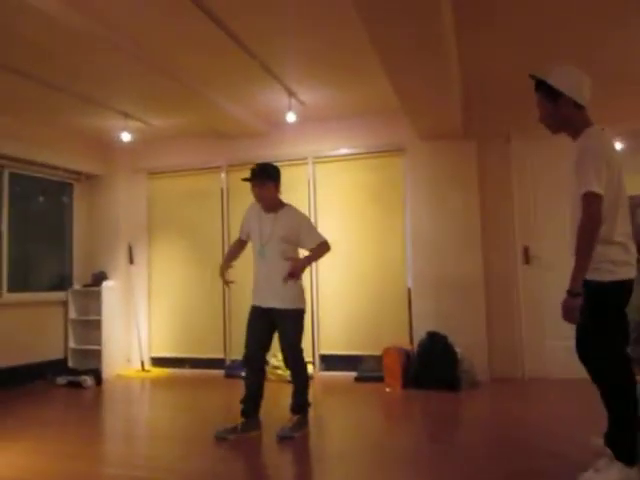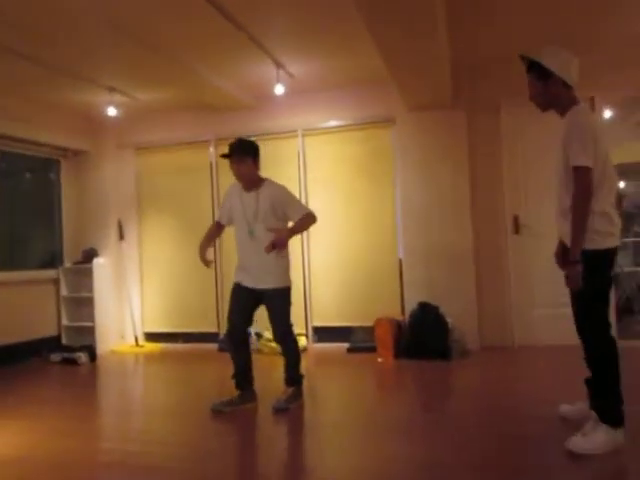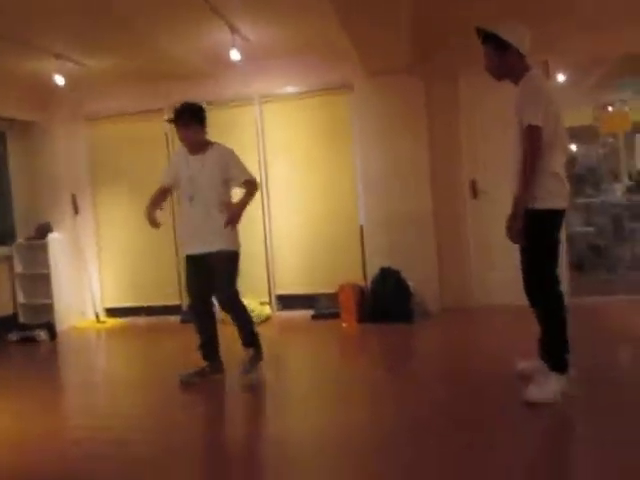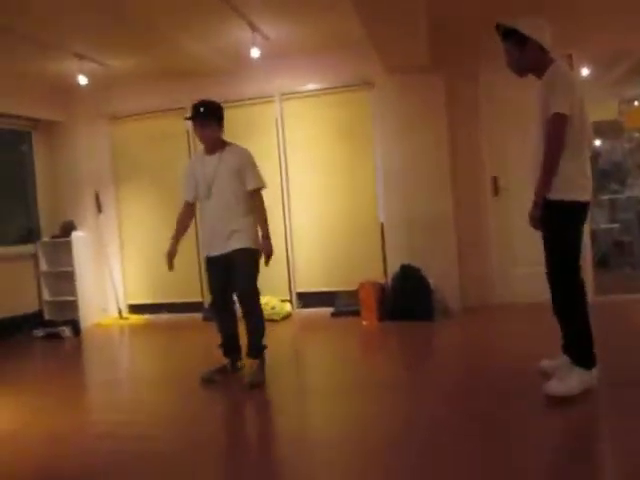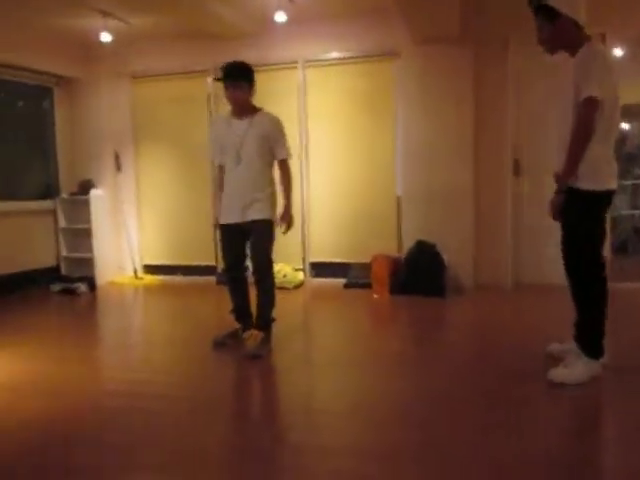
dt=0.3s
person 1, frame 1
left shoulder: (591, 146)
right shoulder: (592, 142)
left elbow: (592, 219)
left wrist: (573, 288)
left hip: (606, 273)
right hip: (602, 272)
right knee: (595, 354)
person 1, frame 2
left shoulder: (577, 121)
right shoulder: (576, 120)
left elbow: (583, 193)
left wrist: (575, 254)
right wrist: (566, 243)
left hip: (593, 244)
right hip: (587, 242)
left knee: (594, 328)
right knee: (588, 327)
left ankle: (610, 423)
right ankle: (598, 402)
person 1, frame 3
left shoulder: (532, 87)
right shoulder: (530, 87)
left elbow: (532, 154)
left wrist: (520, 212)
right wrist: (518, 208)
left hip: (542, 204)
right hip: (539, 203)
left knee: (541, 284)
right knee: (538, 282)
left ankle: (558, 370)
right ankle: (550, 358)
person 1, frame 4
left shoulder: (557, 77)
right shoulder: (553, 80)
left elbow: (555, 142)
left wrist: (538, 199)
right wrist: (544, 198)
left hip: (564, 196)
right hip: (563, 196)
left knee: (564, 279)
right knee: (561, 278)
left ankle: (583, 364)
right ankle: (574, 354)
person 1, frame 5
left shoulder: (593, 57)
right shoulder: (583, 61)
left elbow: (585, 126)
left wrist: (562, 185)
right wrist: (564, 181)
left hip: (589, 184)
right hip: (583, 183)
left knee: (586, 267)
right knee: (577, 265)
left ankle: (590, 354)
right ankle: (583, 342)
person 2, frame 1
left shoulder: (294, 217)
right shoulder: (253, 212)
left elbow: (323, 246)
right elbow: (242, 240)
left wrist: (303, 262)
right wrist: (226, 262)
left hip: (289, 301)
right hip: (261, 301)
left knee: (293, 359)
right knee: (252, 359)
left ankle: (299, 415)
right ankle: (250, 419)
person 2, frame 2
left shoulder: (276, 192)
right shoulder: (232, 194)
left elbow: (309, 217)
right elbow: (219, 224)
left wrist: (288, 233)
right wrist: (204, 244)
left hip: (275, 279)
right hip: (244, 279)
left knee: (282, 333)
right knee: (235, 332)
left ankle: (293, 387)
right ankle: (245, 391)
person 2, frame 3
left shoulder: (223, 155)
right shoulder: (179, 159)
left elbow: (251, 184)
right elbow: (166, 187)
left wrist: (239, 206)
right wrist: (151, 206)
left hip: (222, 243)
right hip: (193, 245)
left knee: (227, 298)
right knee: (198, 304)
left ankle: (252, 346)
right ankle: (212, 361)
person 2, frame 4
left shoulder: (240, 156)
right shoulder: (194, 165)
left elbow: (256, 198)
right elbow: (189, 206)
left wrist: (265, 236)
right wrist: (175, 242)
left hip: (242, 241)
right hip: (212, 246)
left knee: (247, 298)
right knee: (220, 303)
left ankle: (255, 358)
right ankle: (232, 359)
person 2, frame 5
left shoulder: (270, 123)
right shoulder: (219, 126)
left elbow: (283, 166)
right elbow: (221, 170)
left wrist: (288, 206)
right wrist: (218, 209)
left hip: (260, 210)
right hip: (229, 213)
left knee: (262, 270)
right knee: (233, 270)
left ankle: (261, 330)
right ankle: (243, 325)
